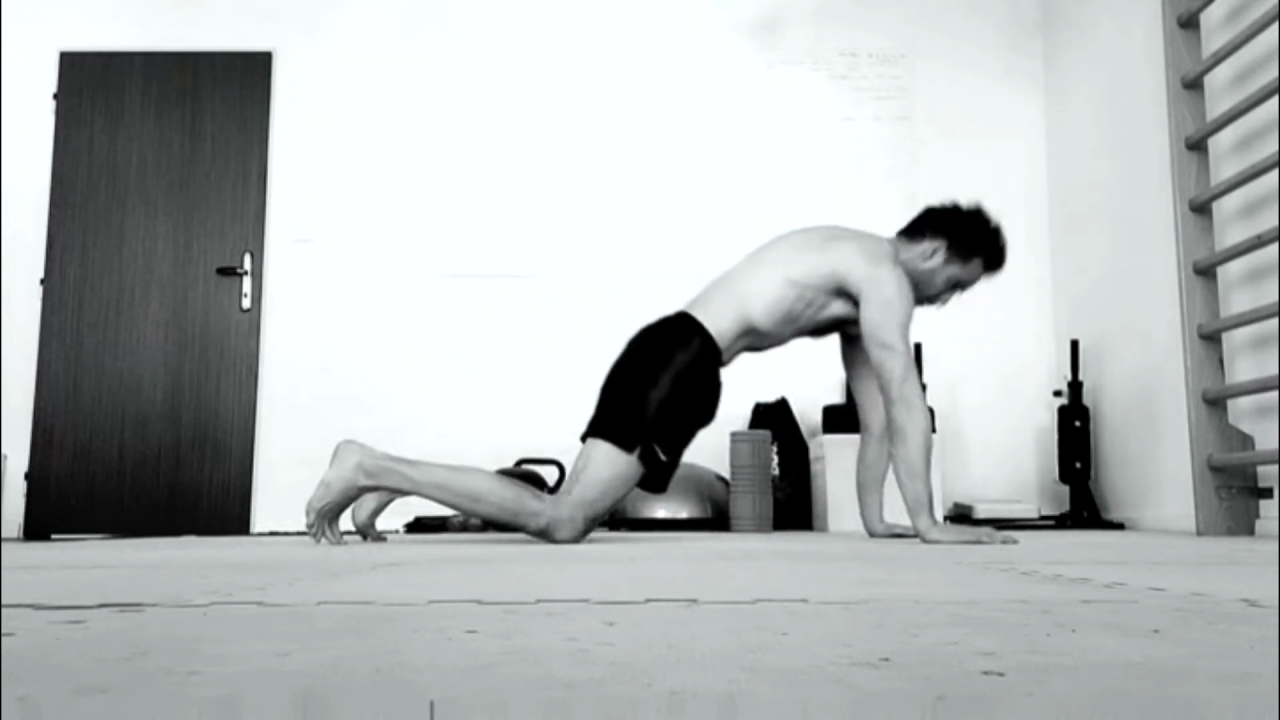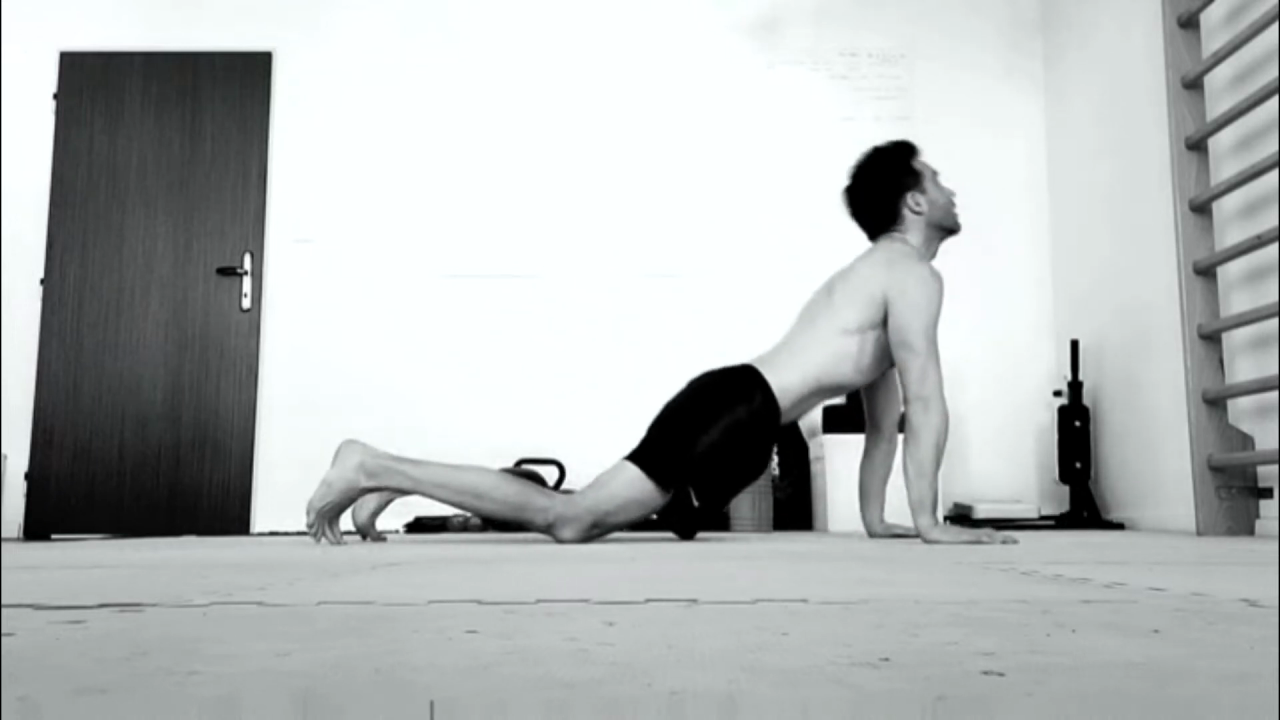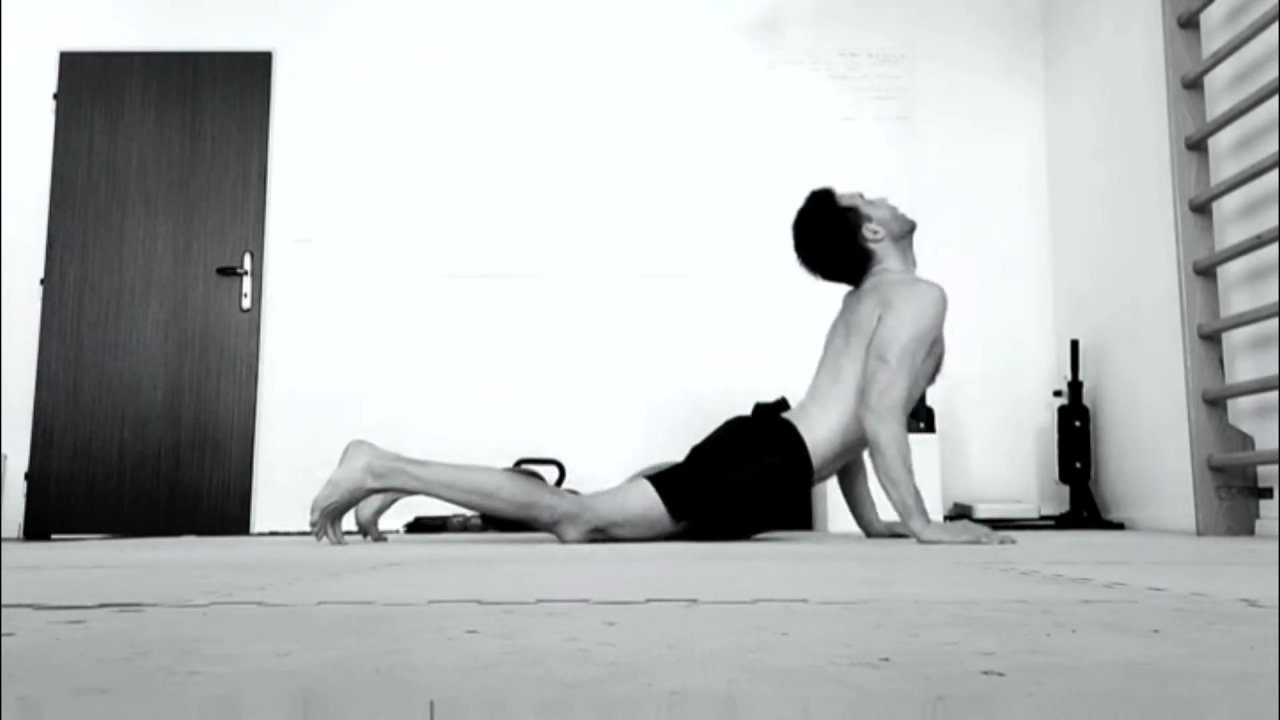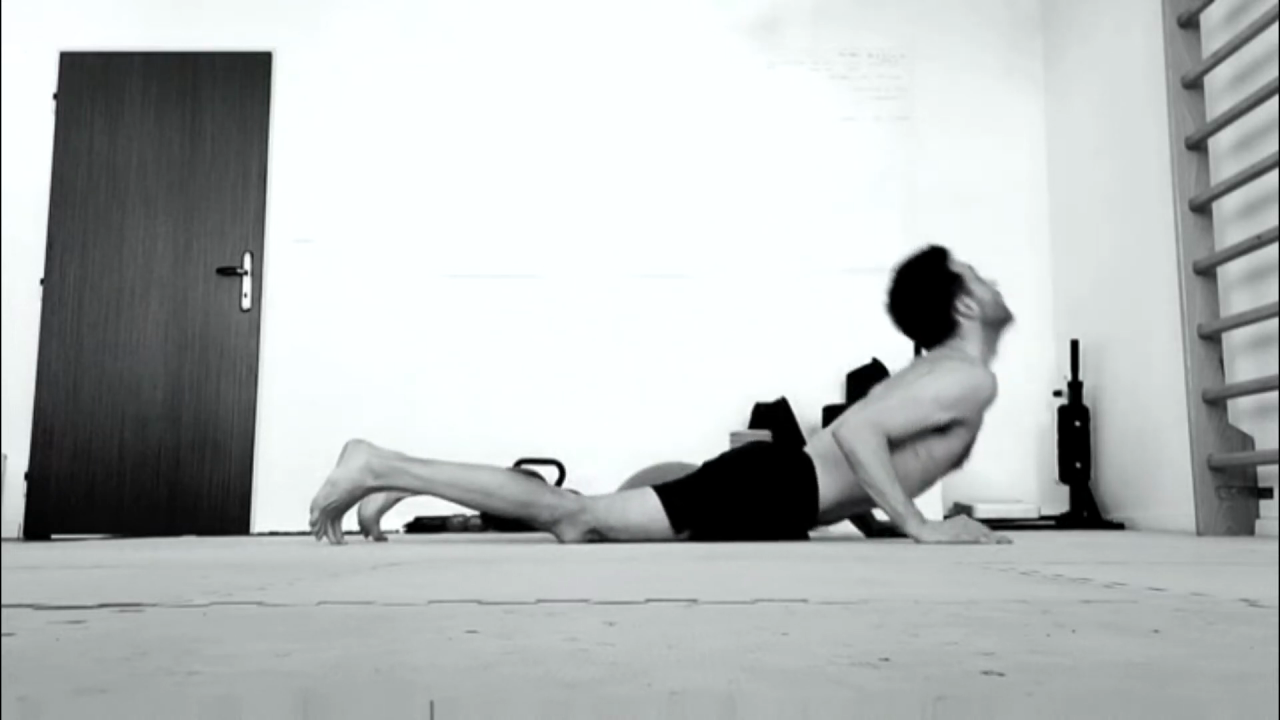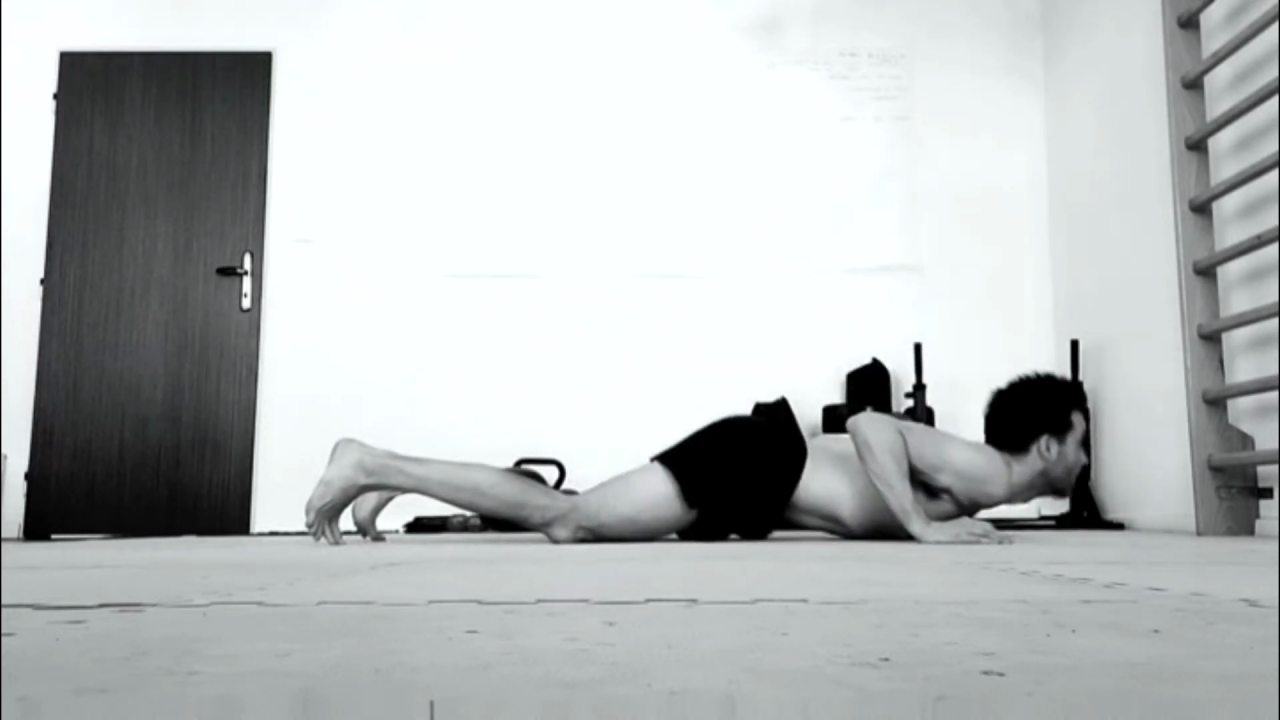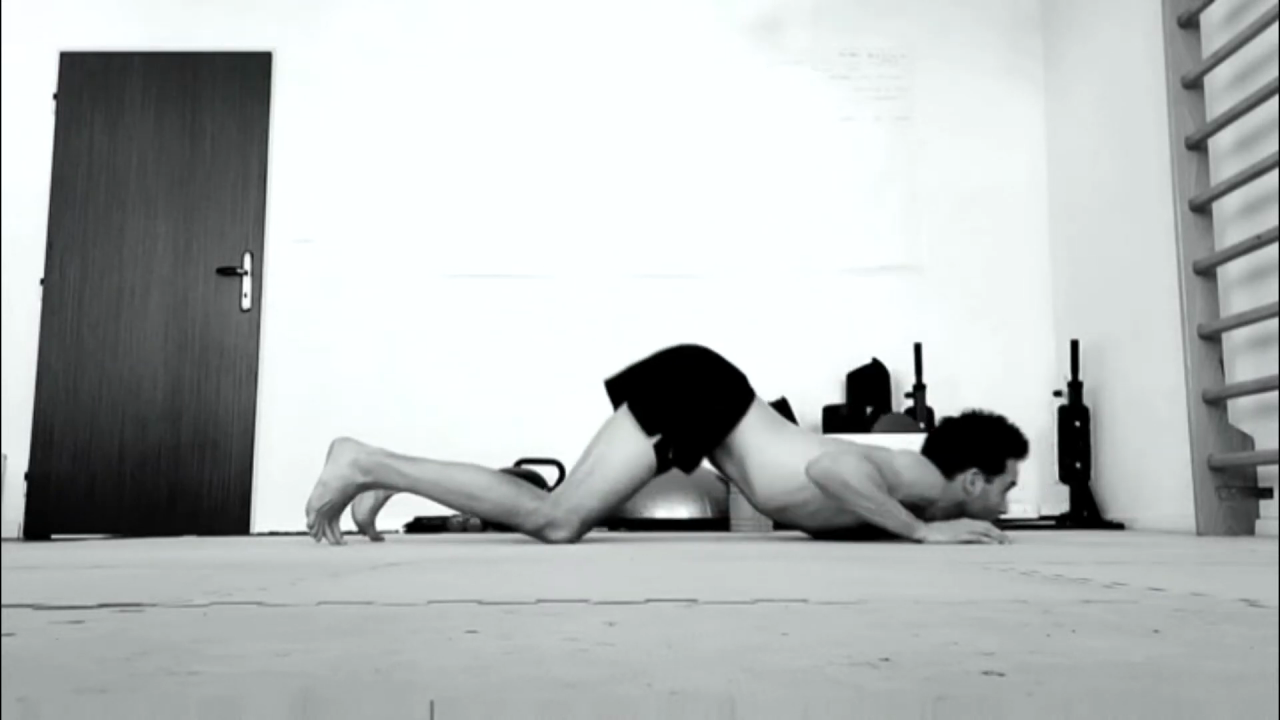
dt=0.5s
person 1, frame 1
left shoulder: (859, 272)
right shoulder: (882, 273)
left elbow: (874, 412)
right elbow: (905, 404)
left wrist: (874, 519)
right wrist: (925, 522)
left hip: (677, 360)
right hip: (678, 361)
left knee: (569, 511)
right knee: (562, 519)
left ankle: (383, 479)
right ankle: (372, 469)
person 1, frame 2
left shoulder: (879, 273)
right shoulder: (913, 275)
left elbow: (883, 412)
right elbow: (926, 404)
left wrist: (875, 519)
right wrist: (928, 523)
left hip: (726, 403)
right hip: (737, 413)
left knee: (567, 509)
right knee: (569, 519)
left ankle: (382, 476)
right ankle: (375, 471)
person 1, frame 3
left shoulder: (863, 301)
right shoulder: (919, 297)
left elbow: (846, 418)
right elbow: (881, 414)
left wrist: (870, 520)
right wrist: (919, 522)
left hip: (760, 448)
right hip: (766, 464)
left knee: (576, 510)
right knee: (575, 518)
left ankle: (389, 475)
right ankle: (382, 471)
person 1, frame 4
left shoulder: (929, 369)
right shoulder: (972, 378)
right elbow: (854, 433)
left wrist: (883, 519)
right wrist: (917, 525)
left hip: (772, 474)
right hip: (772, 489)
left knee: (575, 510)
right knee: (576, 518)
left ankle: (388, 476)
right ankle: (381, 470)
person 1, frame 5
left shoulder: (963, 468)
right shoulder: (987, 476)
right elbow: (869, 424)
left wrist: (910, 518)
right wrist: (922, 527)
left hip: (760, 455)
right hip: (750, 461)
left knee: (566, 514)
right knee: (566, 519)
left ankle: (384, 476)
right ankle: (371, 467)
person 1, frame 6
left shoulder: (903, 480)
right shoulder: (920, 484)
left elbow: (828, 470)
right elbow: (828, 466)
left wrist: (914, 524)
right wrist: (923, 532)
left hip: (703, 394)
right hip: (696, 388)
left knee: (553, 511)
right knee: (556, 521)
left ankle: (376, 470)
right ankle: (368, 465)
